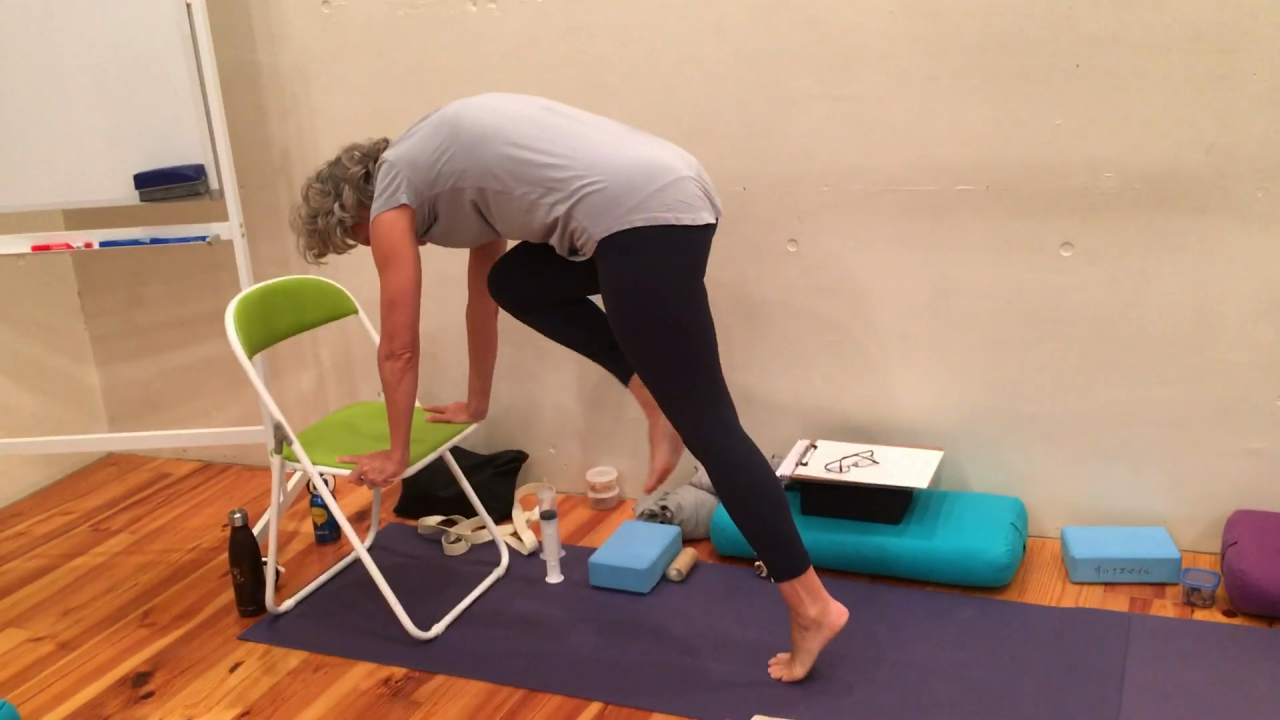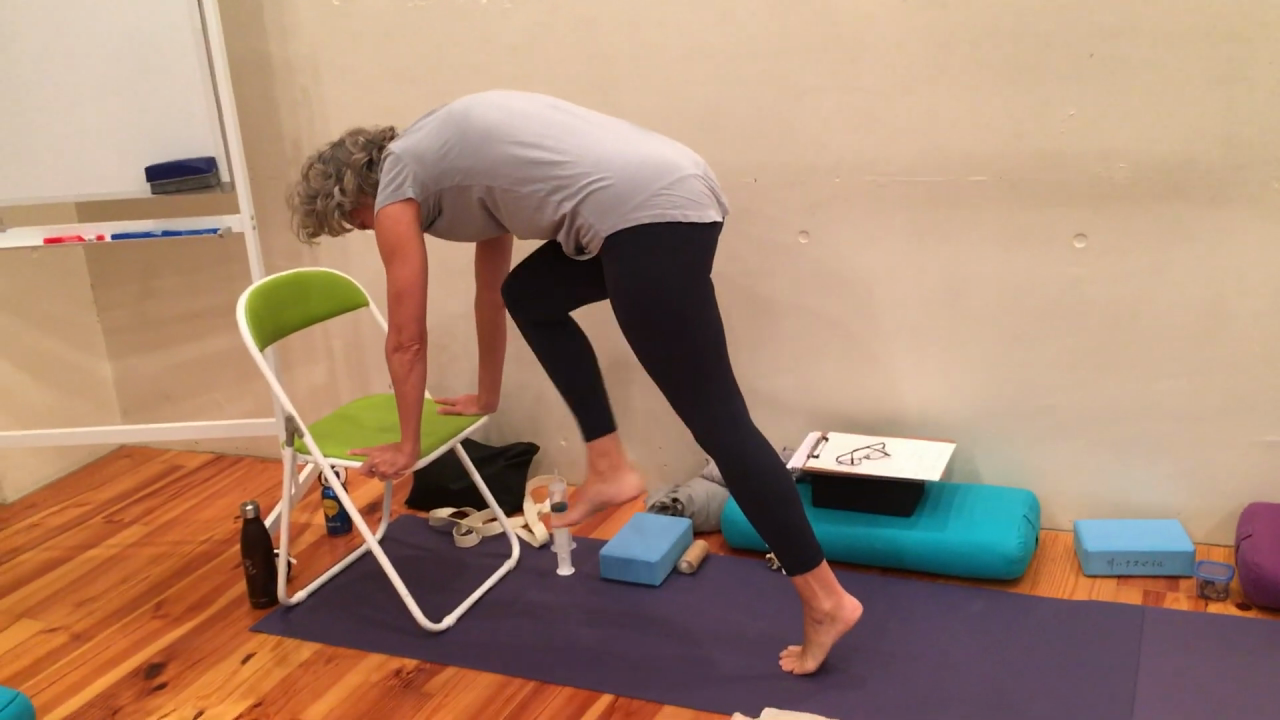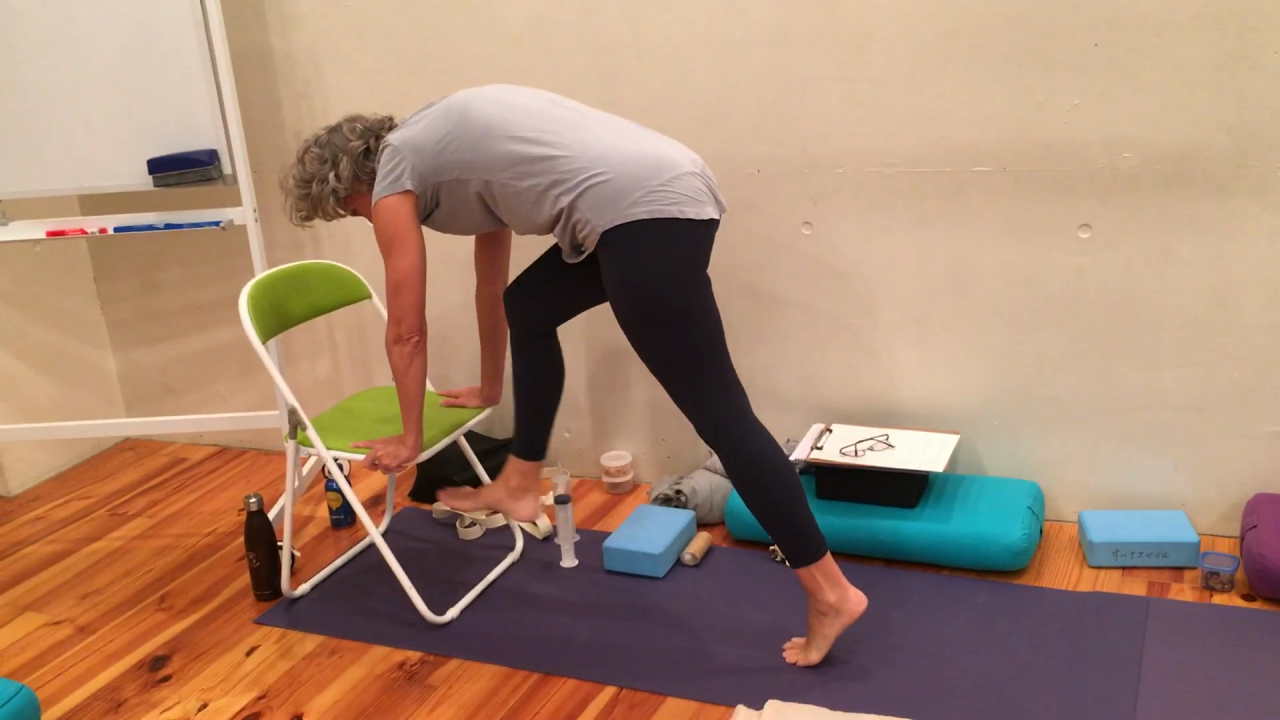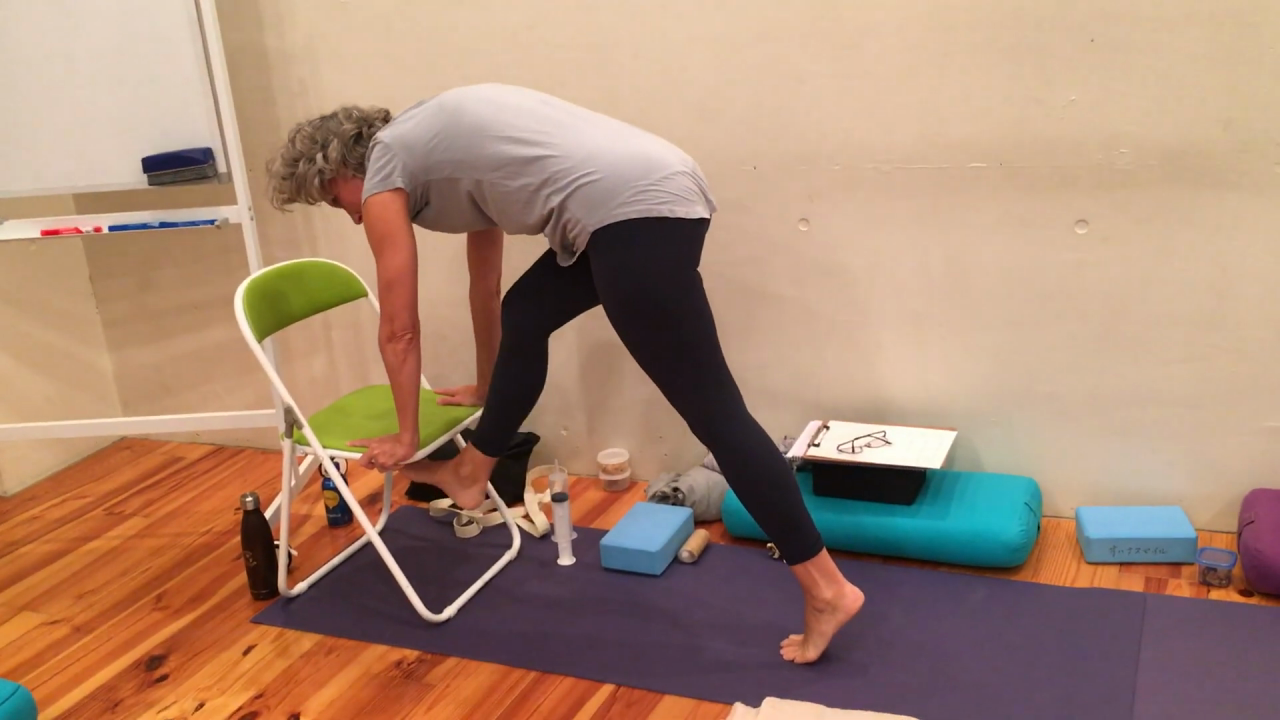
dt=0.3s
person 1, frame 1
left shoulder: (391, 197)
right shoulder: (440, 164)
left elbow: (398, 348)
right elbow: (482, 299)
left wrist: (395, 454)
right wrist: (476, 404)
left hip: (640, 215)
right hip: (672, 186)
left knee: (704, 425)
right knee: (512, 283)
left ankle: (813, 607)
right ankle: (659, 393)
person 1, frame 2
left shoulder: (396, 188)
right shoulder: (444, 155)
left elbow: (406, 340)
right elbow: (489, 290)
left wrist: (407, 446)
right wrist: (486, 397)
left hip: (647, 214)
right hip: (675, 187)
left knee: (716, 421)
right knee: (527, 296)
left ankle: (826, 601)
right ankle: (610, 468)
person 1, frame 3
left shoulder: (394, 179)
right shoulder: (441, 148)
left elbow: (405, 332)
right elbow: (490, 284)
left wrist: (409, 438)
right wrist: (489, 389)
left hip: (643, 211)
right hip: (670, 185)
left knee: (718, 415)
right knee: (527, 307)
left ankle: (831, 593)
right ankle: (521, 485)
person 1, frame 4
left shoulder: (385, 173)
right shoulder: (433, 145)
left elbow: (400, 329)
right elbow: (486, 287)
left wrist: (406, 436)
right wrist: (486, 385)
left hip: (634, 212)
right hip: (661, 186)
left knee: (713, 413)
right knee: (525, 314)
left ankle: (827, 591)
right ankle: (471, 472)
